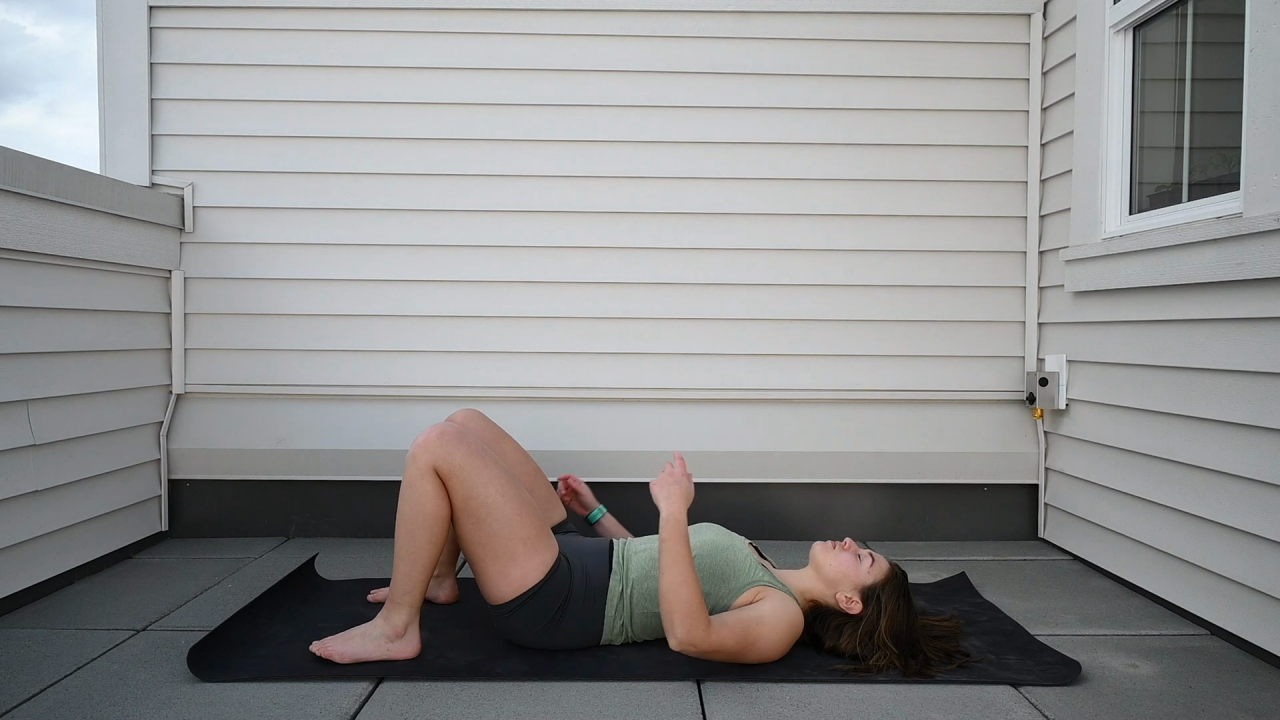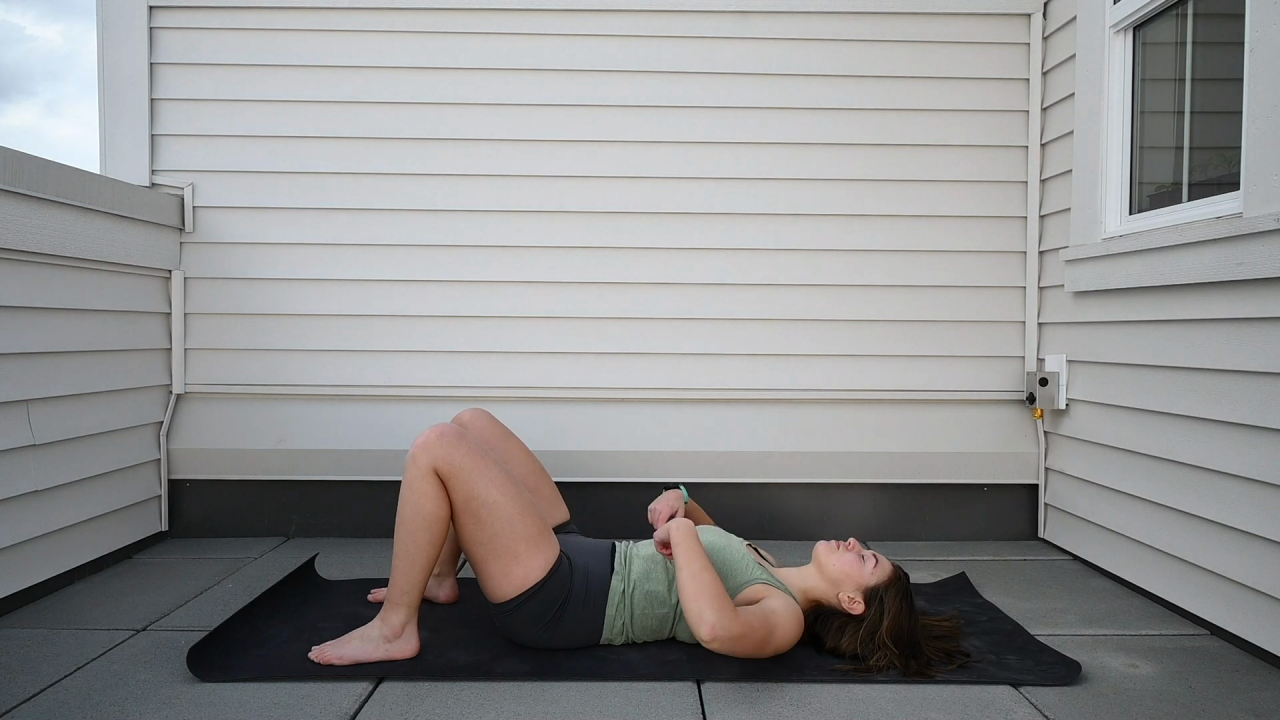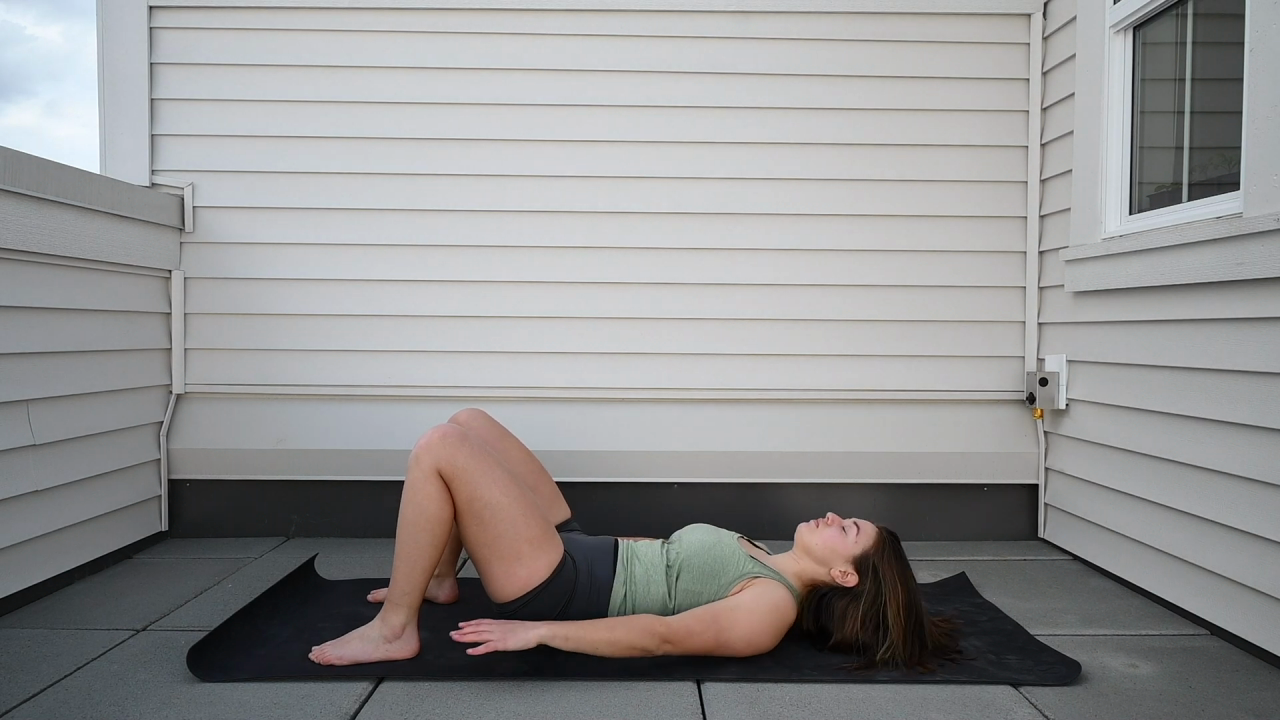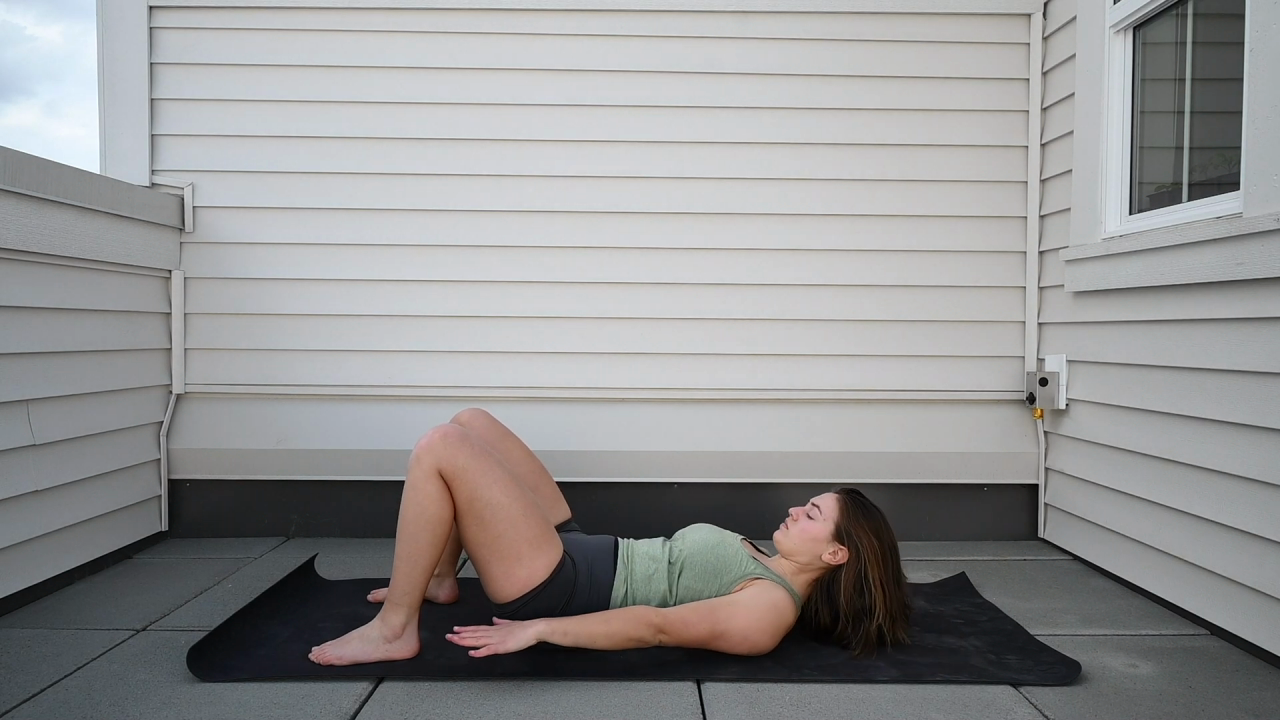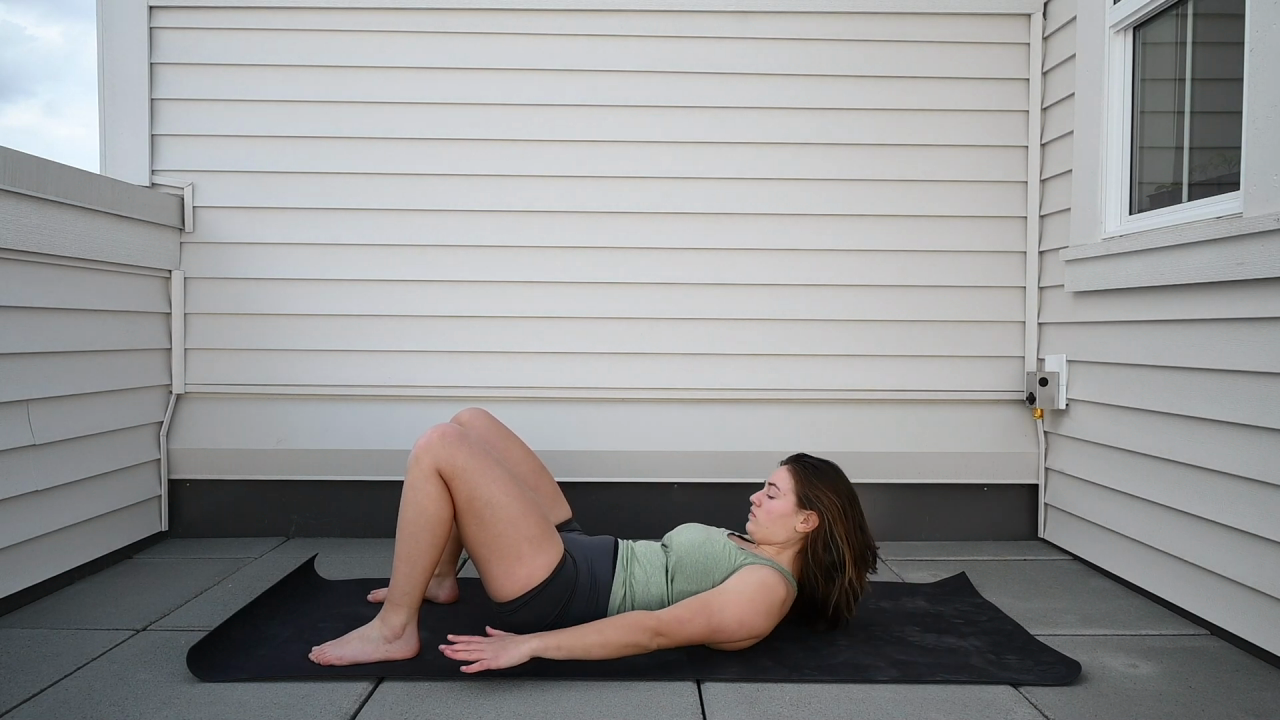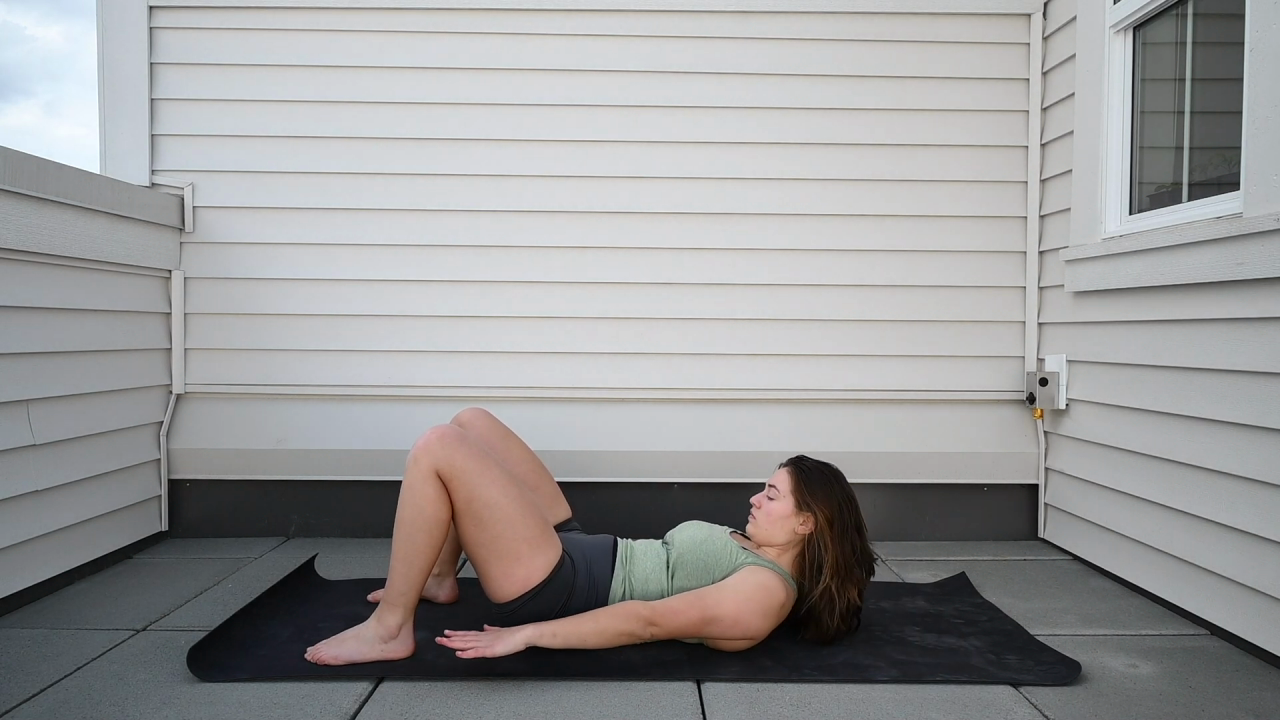
dt=0.7s
person 1, frame 1
left shoulder: (782, 619)
right shoulder: (768, 577)
left elbow: (686, 633)
left wrist: (673, 514)
right wrist: (600, 513)
left hip: (552, 602)
right hip: (573, 557)
left knee: (436, 448)
right knee: (465, 421)
left ankle: (396, 628)
right ankle: (438, 578)
person 1, frame 2
left shoulder: (784, 619)
right shoulder: (770, 572)
left elbow: (712, 627)
right elbow: (700, 535)
left wrist: (683, 534)
right wrist: (681, 500)
left hip: (553, 600)
right hip: (577, 555)
left knee: (435, 448)
right knee: (470, 423)
left ankle: (393, 630)
right ankle: (438, 578)
person 1, frame 3
left shoulder: (771, 608)
right shoulder: (760, 562)
left elbow: (663, 635)
left wrist: (538, 630)
right wrist: (577, 539)
left hip: (560, 594)
right hip: (586, 552)
left knee: (438, 449)
right knee: (468, 421)
left ankle: (394, 630)
right ankle: (436, 578)
person 1, frame 4
left shoulder: (770, 608)
right shoulder: (765, 566)
left elbow: (659, 627)
left wrist: (537, 628)
left hip: (559, 589)
right hip: (579, 551)
left knee: (438, 449)
right knee: (469, 422)
left ankle: (394, 629)
right ankle: (439, 577)
person 1, frame 5
left shoulder: (766, 591)
right shoulder: (754, 553)
left elbow: (655, 629)
left wrist: (530, 645)
left hip: (558, 595)
right hip: (577, 552)
left knee: (437, 448)
right knee: (469, 422)
left ankle: (393, 630)
right ankle: (438, 578)
person 1, frame 6
left shoulder: (766, 593)
right shoulder: (753, 550)
left elbow: (649, 621)
left wrist: (525, 634)
left hip: (557, 593)
right hip: (574, 553)
left knee: (436, 450)
right knee: (470, 423)
left ankle: (389, 630)
right ankle: (437, 578)
